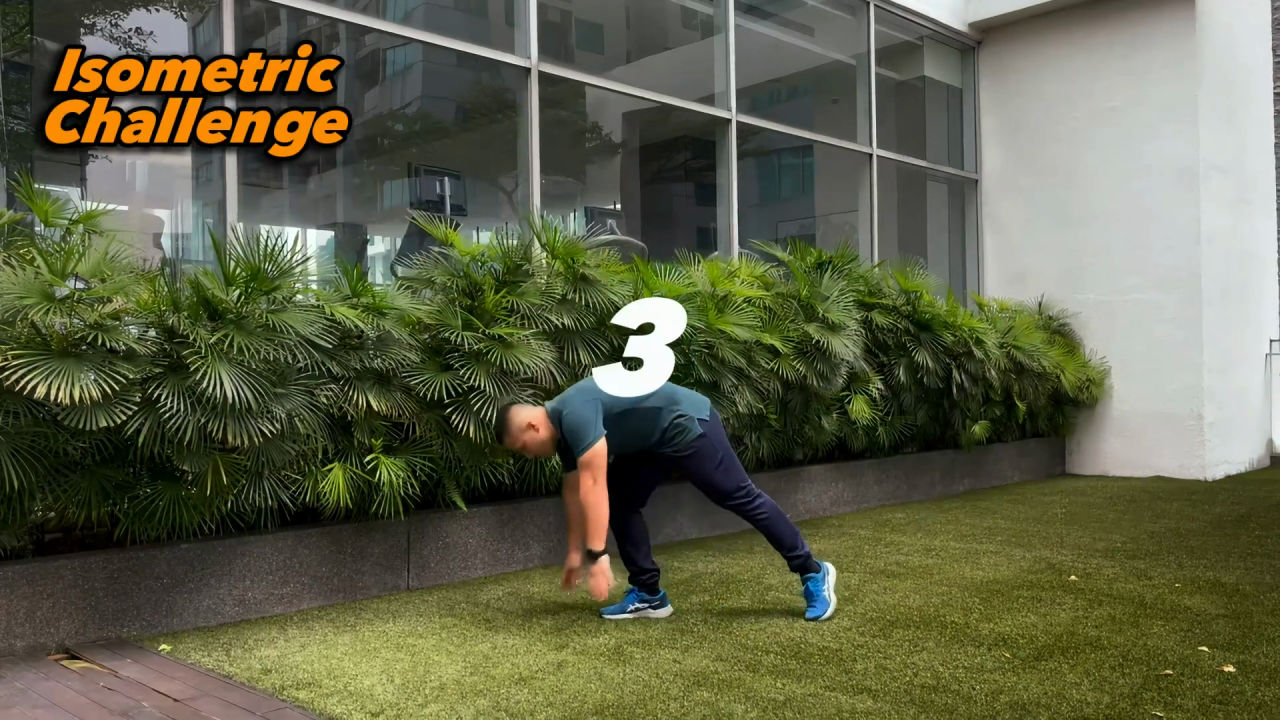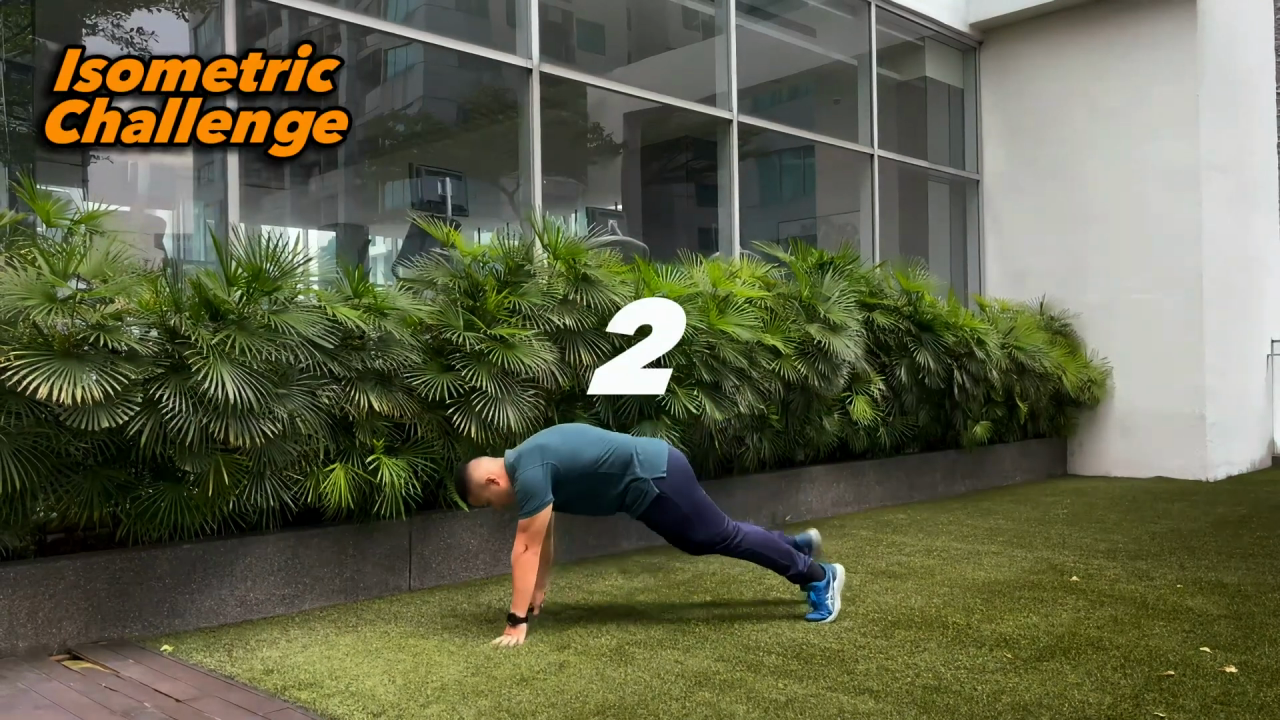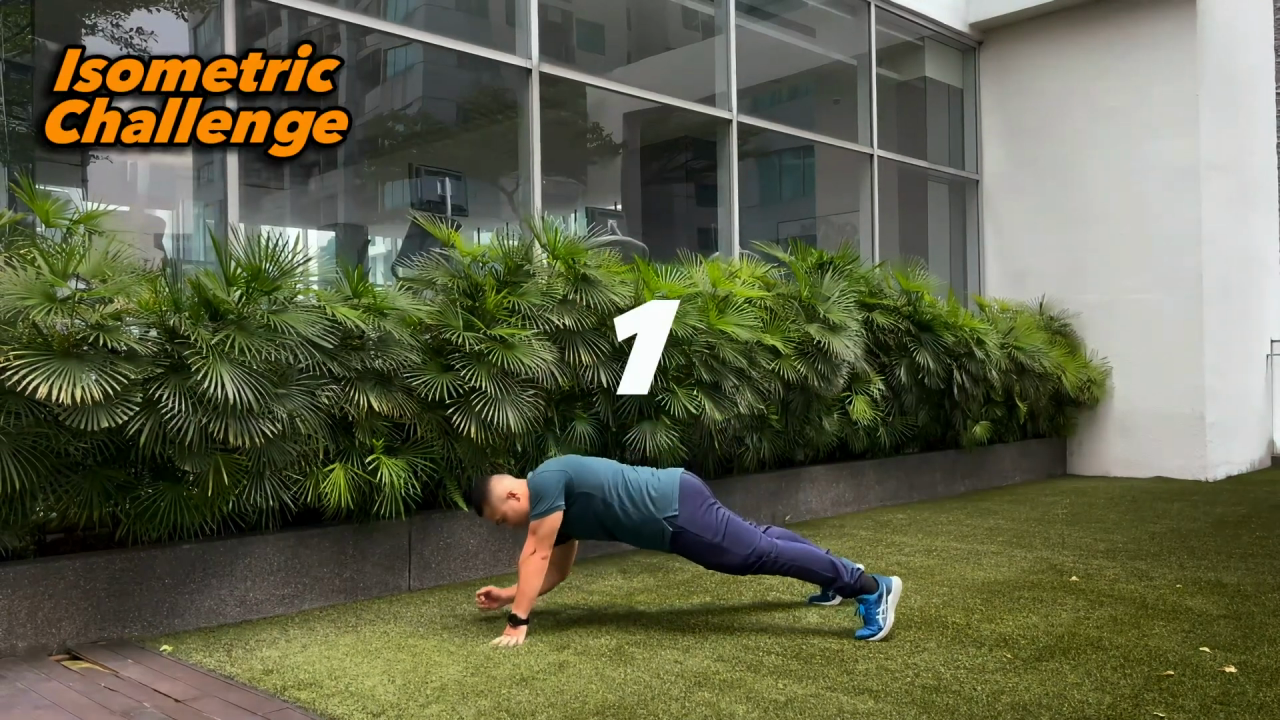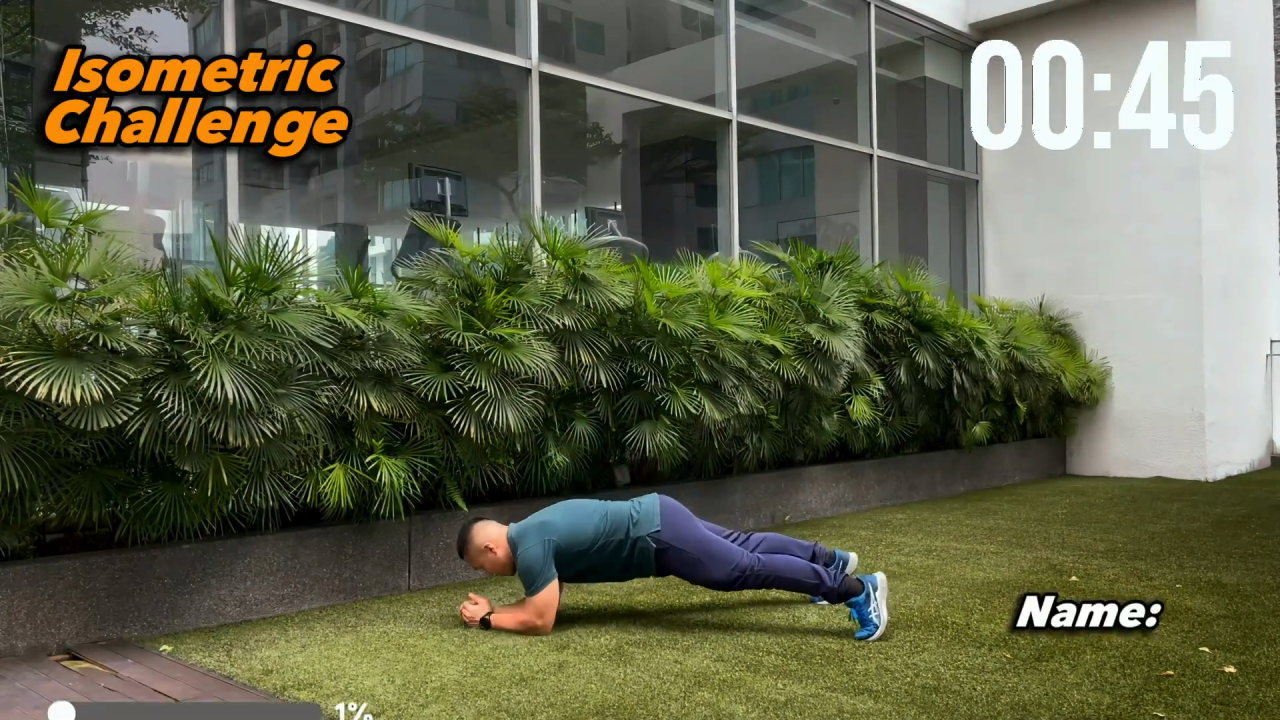
dt=1s
person 1, frame 1
left shoulder: (575, 415)
right shoulder: (563, 430)
left elbow: (593, 486)
right elbow: (574, 492)
left wrist: (597, 556)
right wrist: (575, 553)
left hip: (687, 423)
left knee: (743, 499)
right knee: (621, 502)
left ankle: (814, 573)
right ankle: (649, 594)
person 1, frame 2
left shoulder: (528, 475)
right shoulder: (529, 462)
left elbow: (526, 549)
right elbow: (543, 538)
left wrist: (517, 621)
right wrist: (539, 590)
left hip: (653, 476)
right hip: (649, 467)
left knee: (721, 536)
right knee: (695, 541)
left ankle: (818, 575)
right ankle: (800, 545)
person 1, frame 3
left shoulder: (546, 481)
right shoulder: (559, 503)
left elbow: (536, 555)
right elbow: (557, 567)
left wrist: (518, 621)
right wrist: (509, 595)
left hip: (676, 511)
right hip: (673, 499)
left knee: (760, 554)
right knee: (755, 539)
left ankle: (872, 588)
right ankle: (840, 572)
person 1, frame 4
left shoulder: (529, 548)
right shoulder: (531, 534)
left elbow: (540, 621)
right elbow: (546, 600)
left wrist: (488, 619)
right wrist: (494, 607)
left hip: (656, 533)
right hip: (654, 517)
left knee: (744, 569)
right knee: (743, 546)
left ankle: (857, 589)
right ankle: (831, 560)
